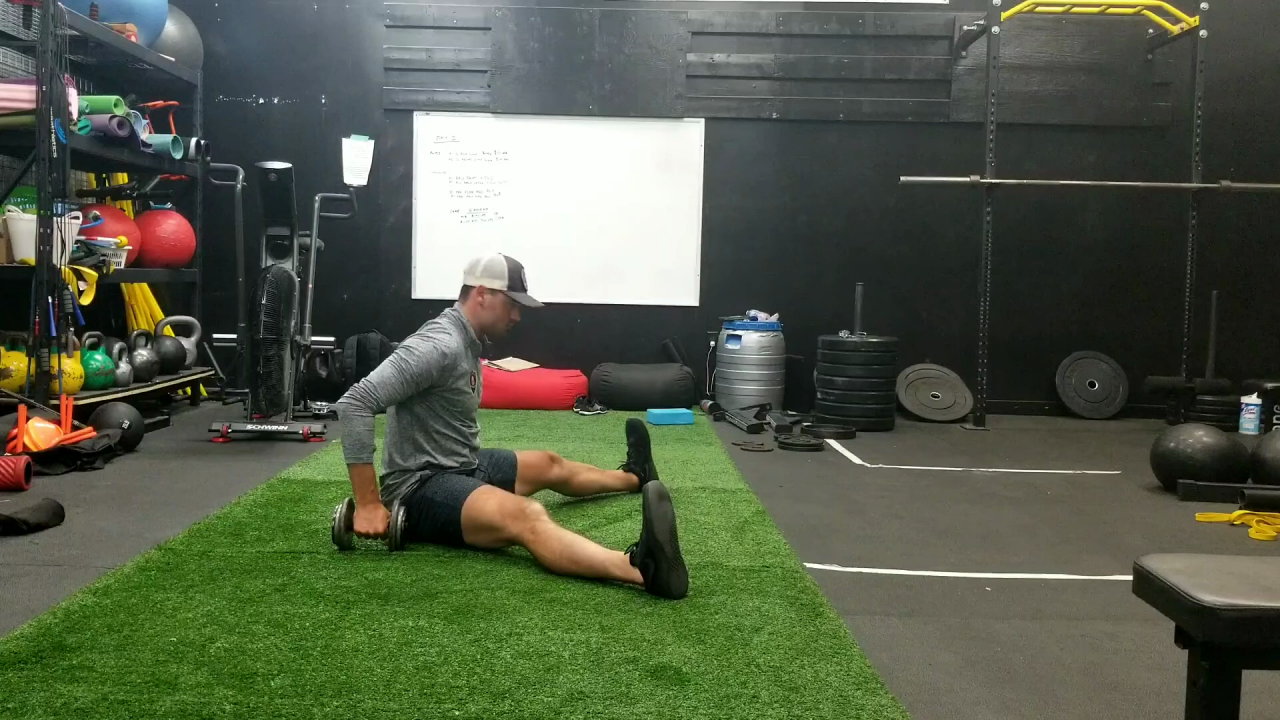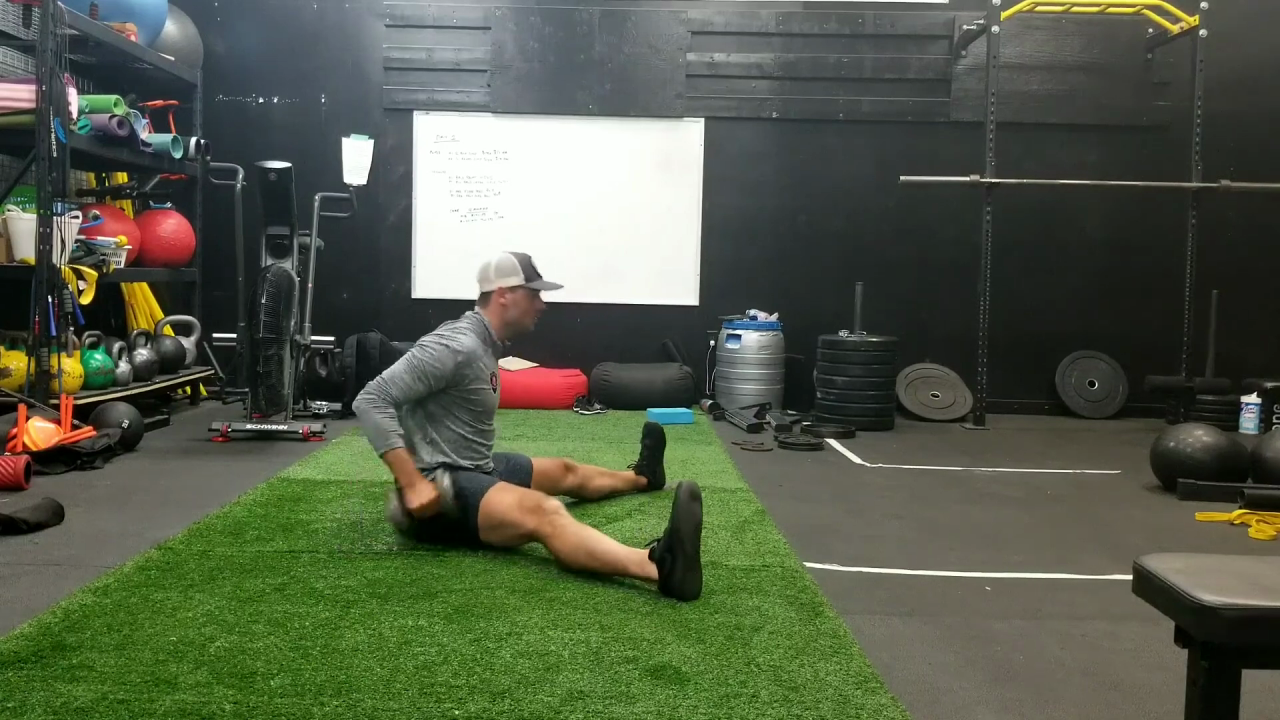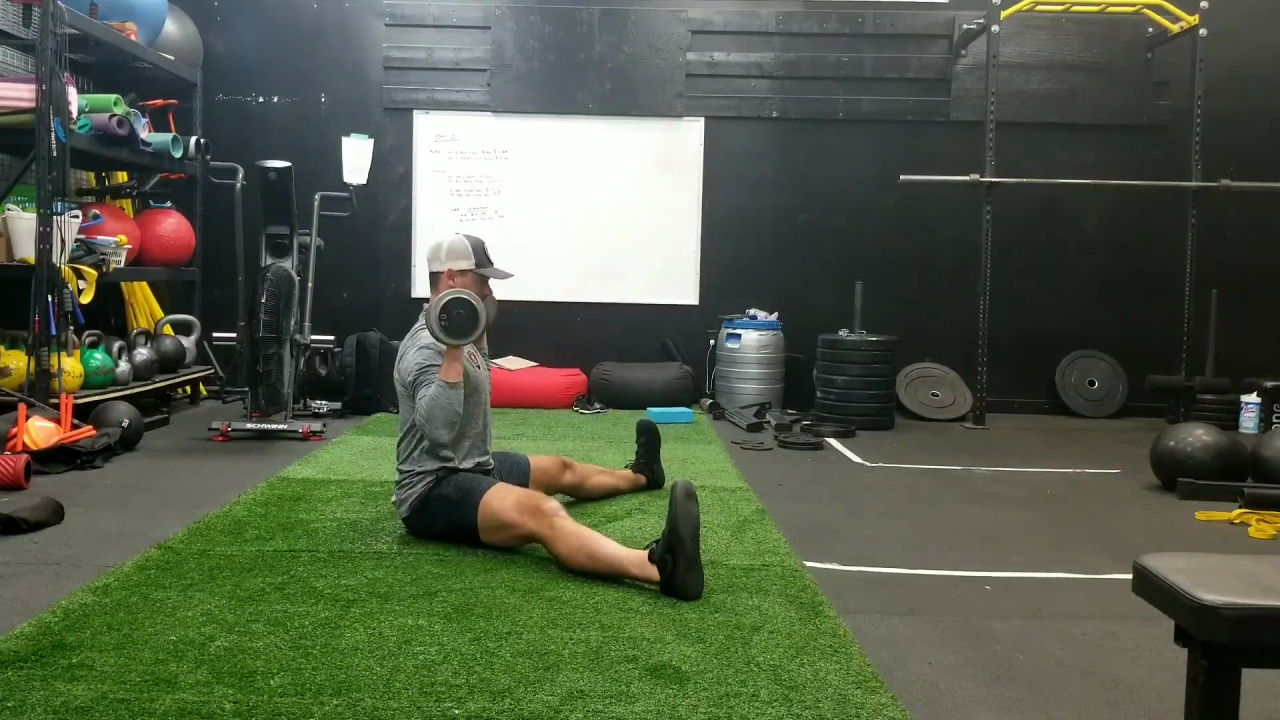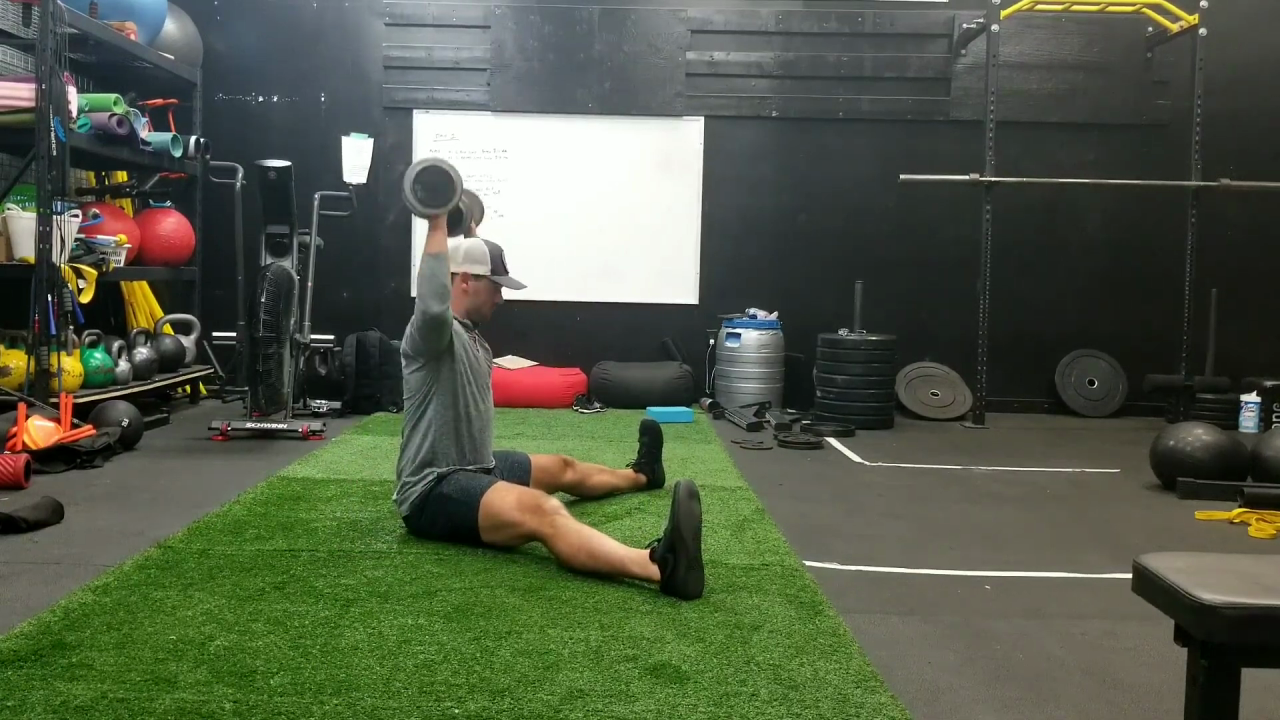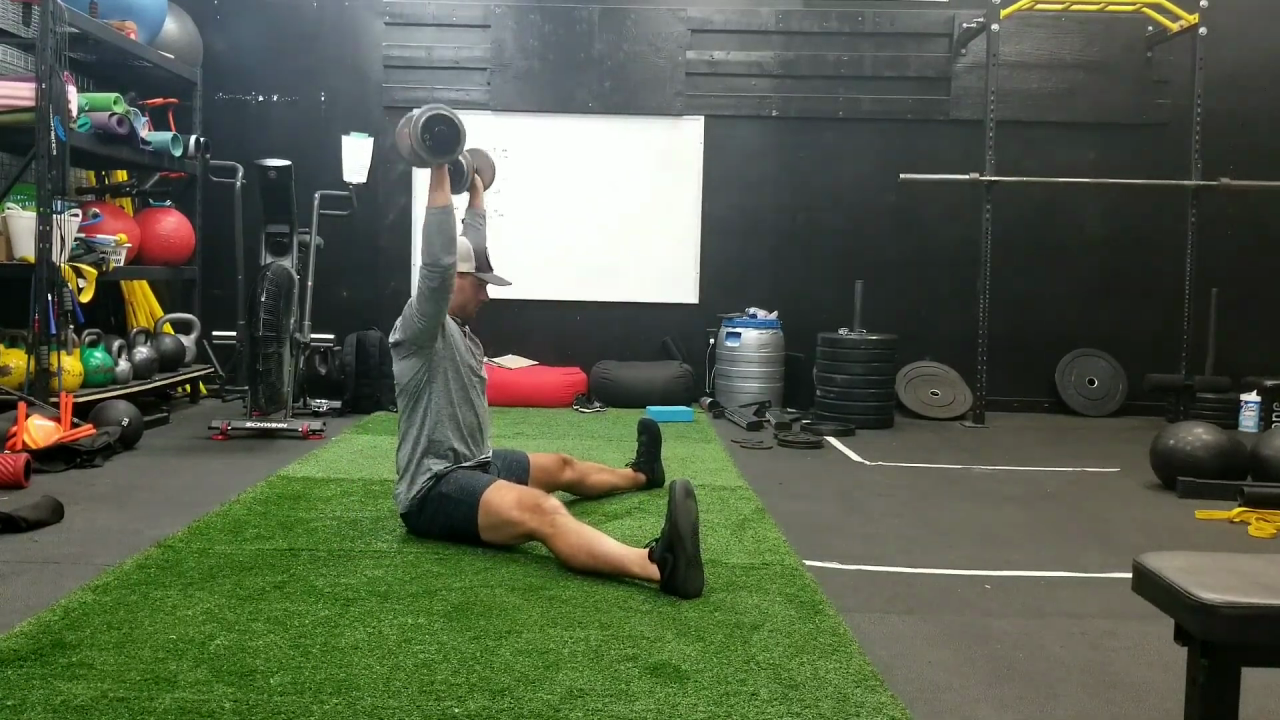
dt=1s
person 1, frame 1
left shoulder: (466, 341)
right shoulder: (438, 346)
right elbow: (353, 404)
right wrist: (368, 505)
right hip: (422, 488)
left knee: (548, 464)
right knee: (525, 517)
left ankle: (634, 476)
right ankle: (642, 568)
person 1, frame 2
left shoulder: (483, 345)
right shoulder: (454, 347)
right elbow: (370, 401)
right wrist: (412, 483)
left hip: (461, 476)
right hip: (438, 498)
left knee: (563, 471)
right knee: (543, 514)
left ankle: (640, 477)
right ankle: (661, 567)
person 1, frame 3
right shoulder: (427, 346)
left elbow: (472, 392)
right elbow: (440, 427)
left wrist: (477, 336)
right wrist: (453, 351)
right hip: (432, 490)
left knee: (561, 470)
right knee: (541, 513)
left ankle: (641, 475)
right ankle: (661, 567)
person 1, frame 4
left shoulder: (461, 328)
right shoulder: (435, 333)
right elbow: (432, 304)
left wrist: (470, 232)
right wrist: (437, 224)
left hip: (474, 468)
right hip: (434, 491)
left knee: (563, 468)
right knee: (541, 512)
left ankle: (641, 475)
right ankle: (659, 566)
person 1, frame 5
left shoulder: (450, 322)
right shoulder: (419, 326)
left elbow: (464, 255)
right elbow: (437, 265)
left wrist: (475, 193)
right wrist: (439, 173)
left hip: (473, 464)
right hip: (433, 489)
left knee: (562, 467)
right knee: (540, 510)
left ankle: (641, 474)
right ankle: (659, 566)
